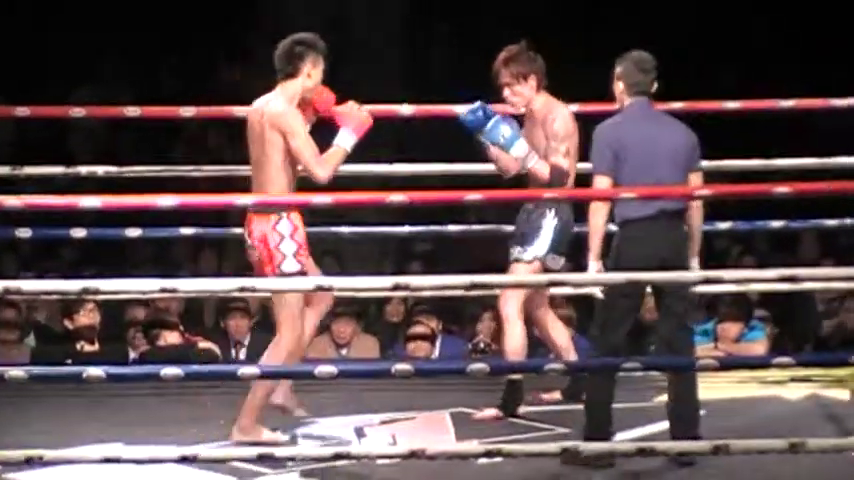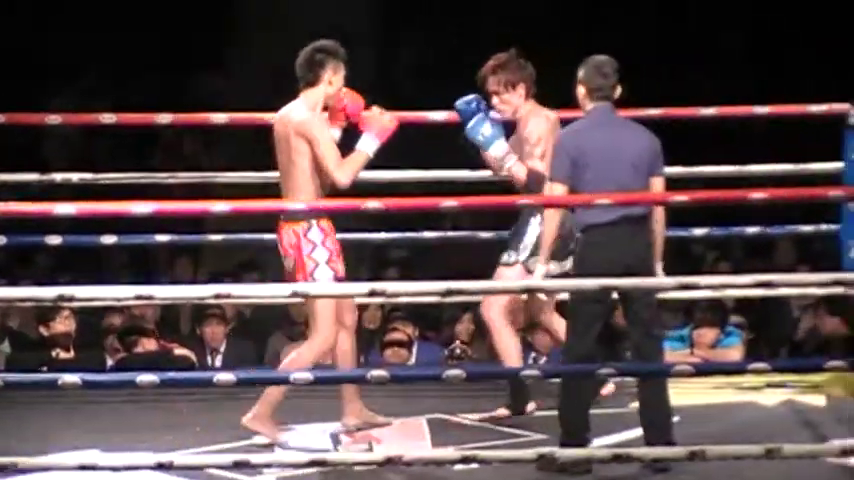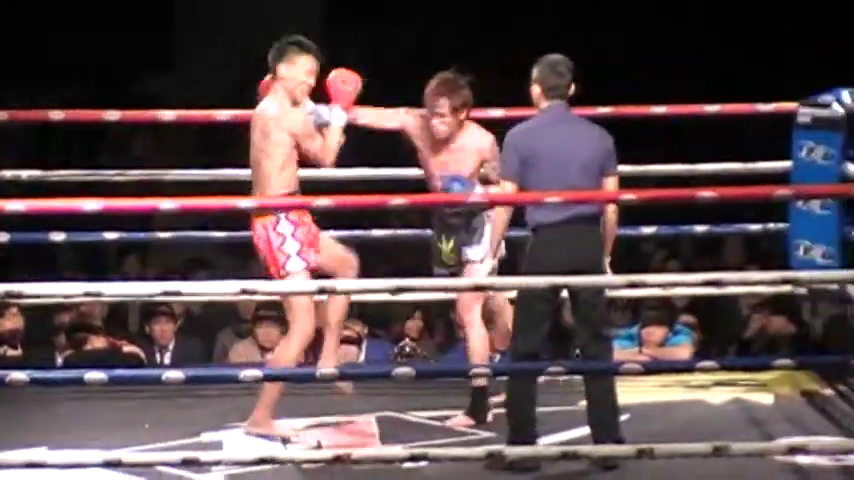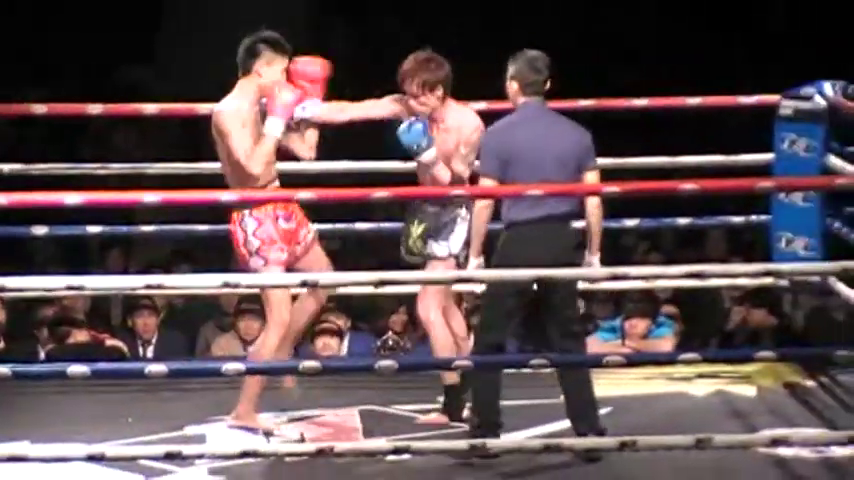
dt=0.3s
person 1, frame 1
left shoulder: (610, 131)
right shoulder: (683, 132)
left elbow: (601, 200)
right elbow: (695, 201)
left wrist: (594, 256)
right wrist: (693, 254)
left hip: (633, 239)
right hip: (674, 239)
left knee: (607, 343)
right knee: (679, 340)
left ankle: (598, 440)
right ankle: (685, 438)
person 1, frame 2
left shoulder: (570, 137)
right shoulder: (645, 137)
left elbow: (556, 205)
right elbow: (658, 206)
left wrist: (543, 260)
right wrist: (655, 257)
left hip: (597, 246)
right hip: (637, 244)
left knee: (580, 349)
right knee: (648, 345)
left ankle: (574, 447)
right ankle: (660, 444)
person 1, frame 3
left shoulder: (521, 136)
right shoulder: (599, 137)
left elbow: (505, 203)
right elbow: (610, 206)
left wrist: (490, 254)
right wrist: (603, 254)
left hip: (546, 245)
right hip: (587, 243)
left knee: (527, 347)
right knee: (596, 344)
left ankle: (522, 446)
right ankle: (608, 442)
person 1, frame 4
left shoulder: (498, 135)
right shoulder: (576, 134)
left elbow: (485, 203)
right elbow: (593, 202)
left wrist: (474, 254)
right wrist: (593, 251)
left hip: (517, 243)
right hip: (560, 241)
left knee: (488, 339)
right knee: (568, 339)
left ankle: (485, 432)
right ankle: (588, 434)
person 2, frame 1
left shoulder: (261, 107)
right shoulder: (284, 112)
right elbow: (320, 172)
left wrist: (308, 119)
right wrist: (349, 133)
left hip: (264, 220)
right hip: (279, 222)
left knee: (320, 297)
right knee: (289, 334)
left ankle: (281, 386)
right ankle: (247, 424)
person 2, frame 2
left shoulder: (289, 115)
right shoulder: (309, 119)
right elbow: (341, 178)
left wrist: (338, 126)
right wrist: (372, 138)
left hip: (302, 227)
right hip: (308, 229)
left knee: (344, 318)
right knee: (321, 335)
left ankle: (353, 409)
right ankle: (261, 413)
person 2, frame 3
left shoulder: (274, 109)
right shoulder: (279, 112)
left elbow: (302, 141)
right elbow: (326, 157)
left wrist: (312, 109)
right wrist: (339, 111)
left hip: (286, 219)
right hip: (280, 222)
left knee: (347, 263)
right knee: (302, 325)
left ankle: (328, 356)
right ankle: (260, 417)
person 2, frame 4
left shoulder: (262, 105)
right shoulder: (228, 111)
left elbow: (305, 148)
right elbow: (254, 167)
left wrist: (311, 99)
right wrist: (279, 119)
left hip: (280, 209)
right hip: (255, 216)
left knee: (322, 285)
right knee: (280, 320)
left ankle: (276, 362)
right ankle: (245, 411)
person 3, frame 1
left shoulder: (557, 117)
right shoulder: (531, 118)
left elbow: (558, 179)
right elbow: (509, 169)
left wrist: (519, 148)
right wrist: (486, 135)
left hip: (549, 216)
right hip: (536, 214)
left knee: (509, 304)
right knee: (536, 306)
left ankle: (511, 399)
person 3, frame 2
left shoulder: (534, 124)
right shoulder: (537, 119)
left elbow: (535, 183)
right elbow: (502, 164)
left wrist: (496, 146)
right wrist: (479, 125)
left hip: (538, 224)
right hip: (547, 225)
left knee: (493, 309)
right knee: (545, 312)
left ankle: (518, 396)
person 3, frame 3
left shoulder: (482, 142)
right shoulder: (419, 122)
right elbow: (366, 116)
left wrist: (474, 193)
left hip: (478, 224)
right hip: (447, 226)
left knee: (469, 311)
right knee: (494, 302)
left ankle: (478, 406)
person 3, frame 4
left shoulder: (470, 125)
right shoulder: (405, 107)
left elbow: (459, 184)
right elbow: (346, 112)
left wrist: (426, 152)
left hip: (455, 214)
right hip: (425, 210)
left knee: (428, 306)
right knee: (446, 303)
left ankle: (454, 403)
